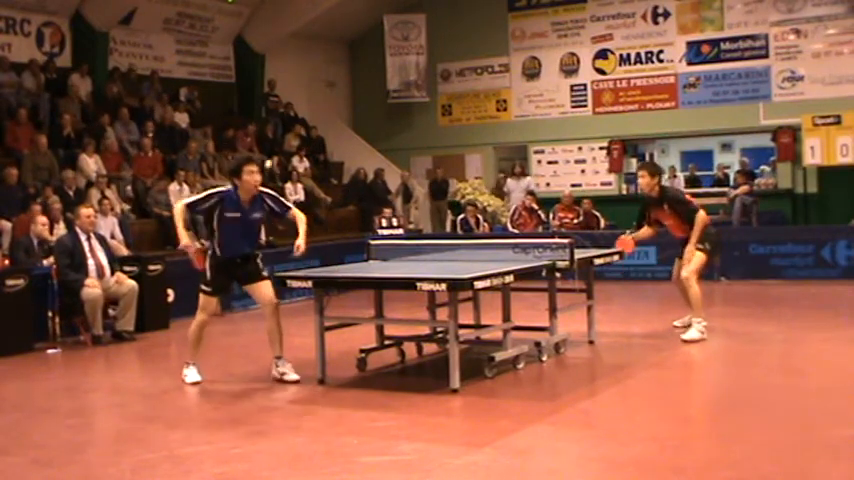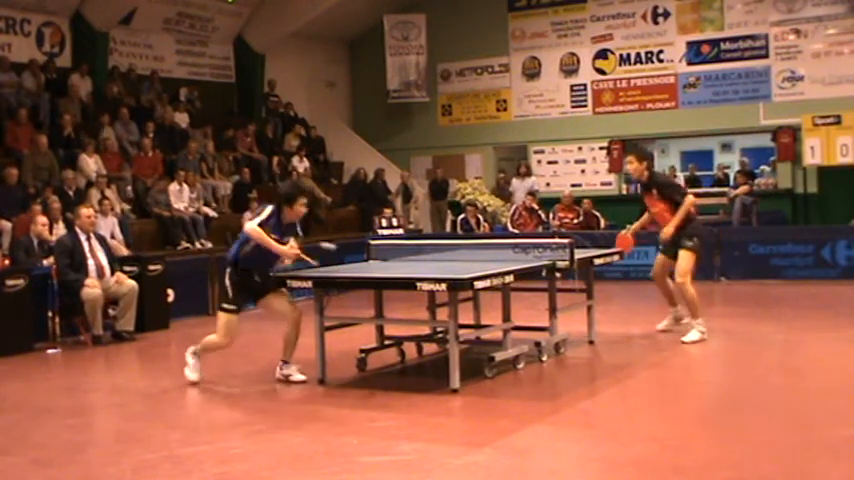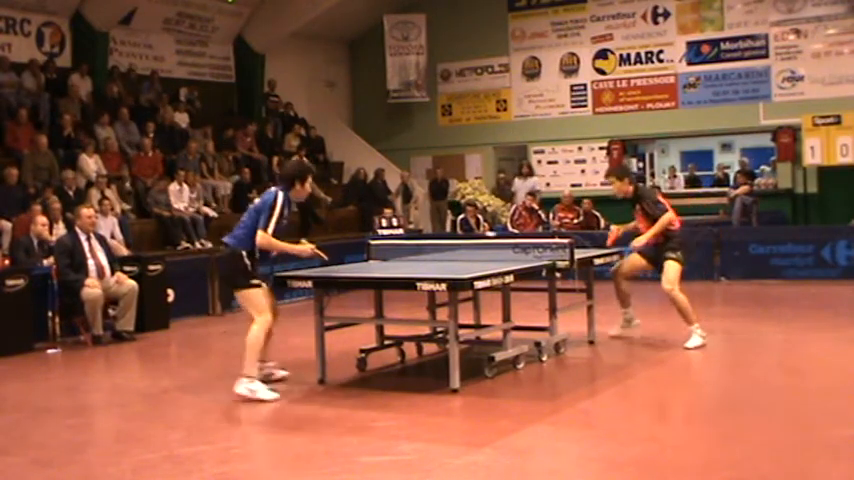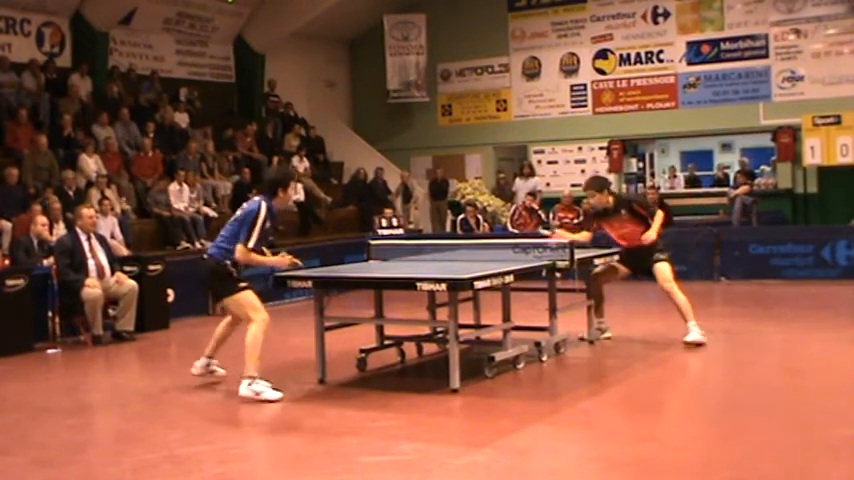
dt=0.3s
person 1, frame 1
left shoulder: (265, 197)
right shoulder: (220, 197)
left elbow: (297, 215)
right elbow: (181, 206)
left wrist: (301, 238)
right wrist: (183, 235)
left hip: (249, 259)
right hip: (220, 260)
left knee: (271, 304)
right knee: (204, 316)
left ankle: (279, 363)
right ankle: (190, 365)
person 1, frame 2
left shoulder: (291, 223)
right shoulder: (270, 213)
left elbow: (292, 242)
right elbow: (250, 229)
left wrist: (289, 254)
right wrist: (281, 249)
left hip: (260, 276)
right hip: (237, 273)
left knee: (294, 315)
right knee: (225, 338)
left ankle: (284, 366)
right ankle: (194, 355)
person 1, frame 3
left shoulder: (276, 194)
right shoulder: (278, 198)
right elbow: (262, 239)
left wrist: (296, 248)
right wrist: (296, 249)
left hip: (241, 258)
right hip: (238, 258)
left knee: (271, 311)
right knee: (263, 318)
left ankle: (262, 365)
right ankle: (248, 380)
person 1, frame 4
left shoulder: (258, 203)
right shoulder: (261, 210)
right elbow: (241, 253)
left wrist: (262, 252)
right wrist: (273, 261)
left hip: (219, 264)
right hip: (221, 267)
left knee: (238, 315)
right knee: (259, 319)
left ankle: (206, 362)
right ankle: (251, 381)
person 2, frame 1
left shoulder: (672, 195)
right shoulder: (651, 202)
left elbow: (701, 215)
right elbow: (651, 228)
left wrist: (692, 245)
right wrist: (632, 236)
left hip: (703, 237)
right hip: (688, 239)
left knee: (687, 276)
right knee: (678, 279)
left ankle: (699, 327)
right ankle: (696, 316)
person 2, frame 2
left shoulder: (661, 180)
right shoulder: (644, 185)
left elbow: (690, 199)
left wrist: (672, 225)
right wrist: (634, 228)
left hip: (687, 232)
right hip: (671, 235)
left knee: (681, 280)
right knee: (658, 276)
left ankle: (699, 326)
right ankle: (676, 313)
person 2, frame 3
left shoulder: (644, 195)
right shoulder: (633, 198)
left elbow: (668, 217)
left wrist: (645, 237)
right wrist: (623, 228)
left hip: (670, 244)
right hip: (654, 245)
left knee: (669, 288)
right knee: (617, 273)
left ankle: (696, 332)
right ankle: (628, 319)
person 2, frame 4
left shoulder: (629, 201)
right shoulder: (597, 213)
left elbow: (658, 213)
right elbow: (587, 236)
left wrist: (654, 230)
right wrist: (567, 235)
left hip: (653, 248)
right hip: (631, 252)
left knee: (667, 285)
right knee: (595, 279)
left ankle: (694, 329)
right ankle: (601, 326)
person 3, frame 1
left shoulder: (100, 238)
right shoulder: (65, 242)
left elbow: (112, 260)
right elbow: (63, 272)
left wrist: (117, 272)
right wrist: (84, 280)
left hip: (108, 281)
right hip: (85, 284)
left knee: (131, 286)
right knee: (95, 294)
left ankle: (122, 329)
right ankle: (97, 334)
person 3, frame 2
left shoulder: (99, 238)
right shoulder: (65, 242)
left elbow: (112, 261)
right elbow: (63, 272)
left wrist: (117, 272)
right wrist: (84, 280)
left hip: (108, 281)
right hip: (84, 285)
left knee: (131, 286)
right knee: (95, 294)
left ankle: (122, 329)
right ankle: (97, 334)
person 3, frame 3
left shoulder: (99, 238)
right shoulder: (65, 242)
left elbow: (112, 260)
right elbow: (63, 272)
left wrist: (117, 272)
right wrist: (84, 280)
left hip: (108, 281)
right hip: (84, 285)
left knee: (131, 286)
right knee: (95, 294)
left ankle: (122, 329)
right ankle: (97, 334)
person 3, frame 4
left shoulder: (100, 238)
right shoulder: (65, 242)
left elbow: (112, 261)
right elbow: (63, 272)
left wrist: (117, 272)
right wrist: (84, 280)
left hip: (108, 281)
right hip: (84, 285)
left knee: (131, 286)
right knee: (95, 294)
left ankle: (122, 329)
right ankle: (97, 334)
